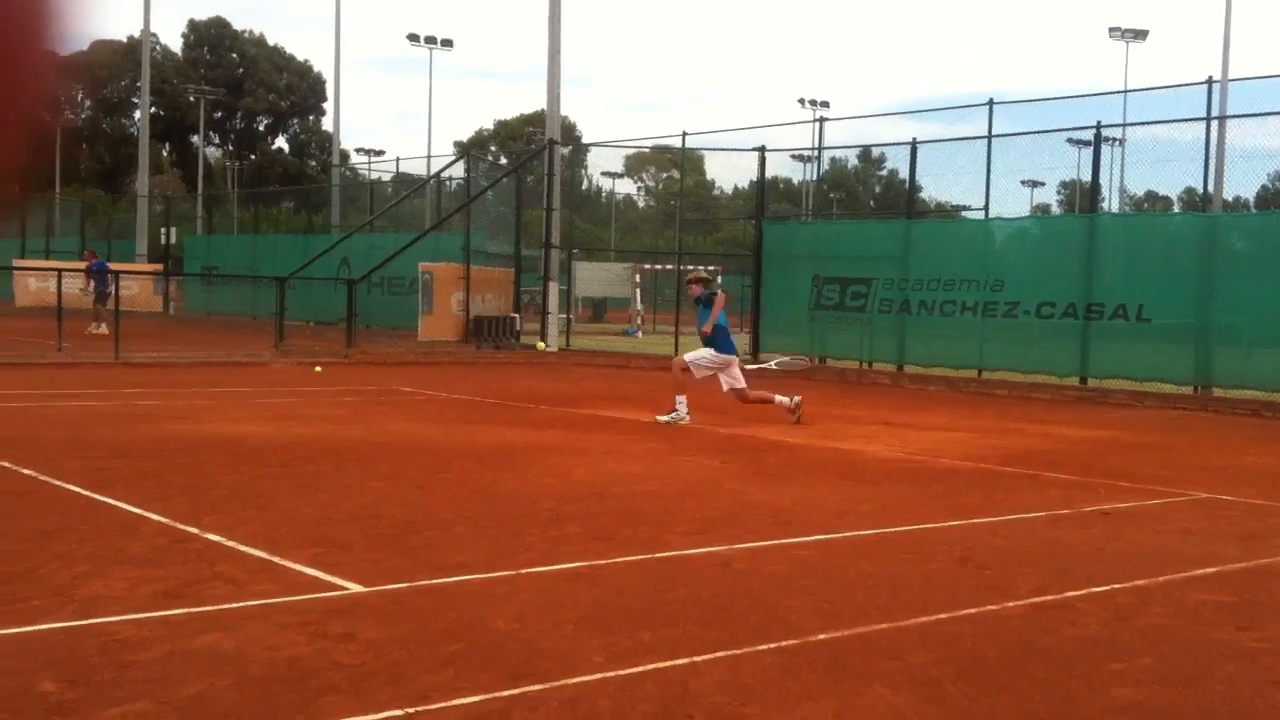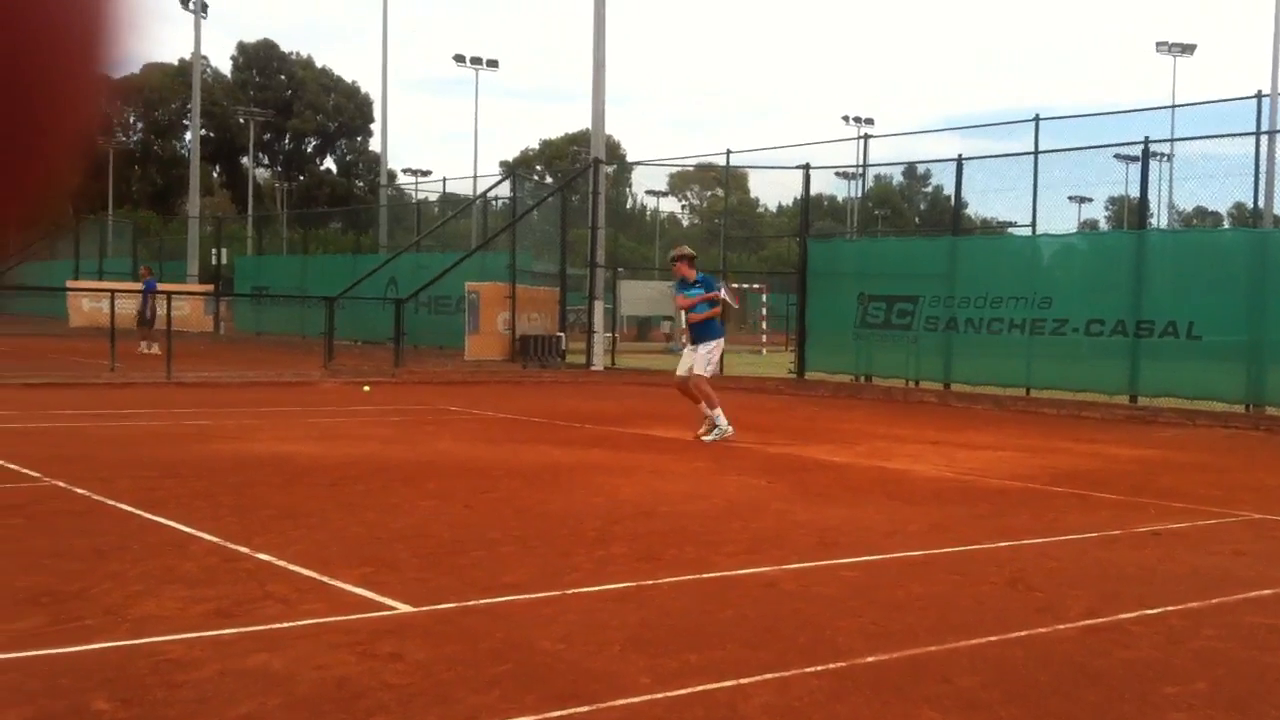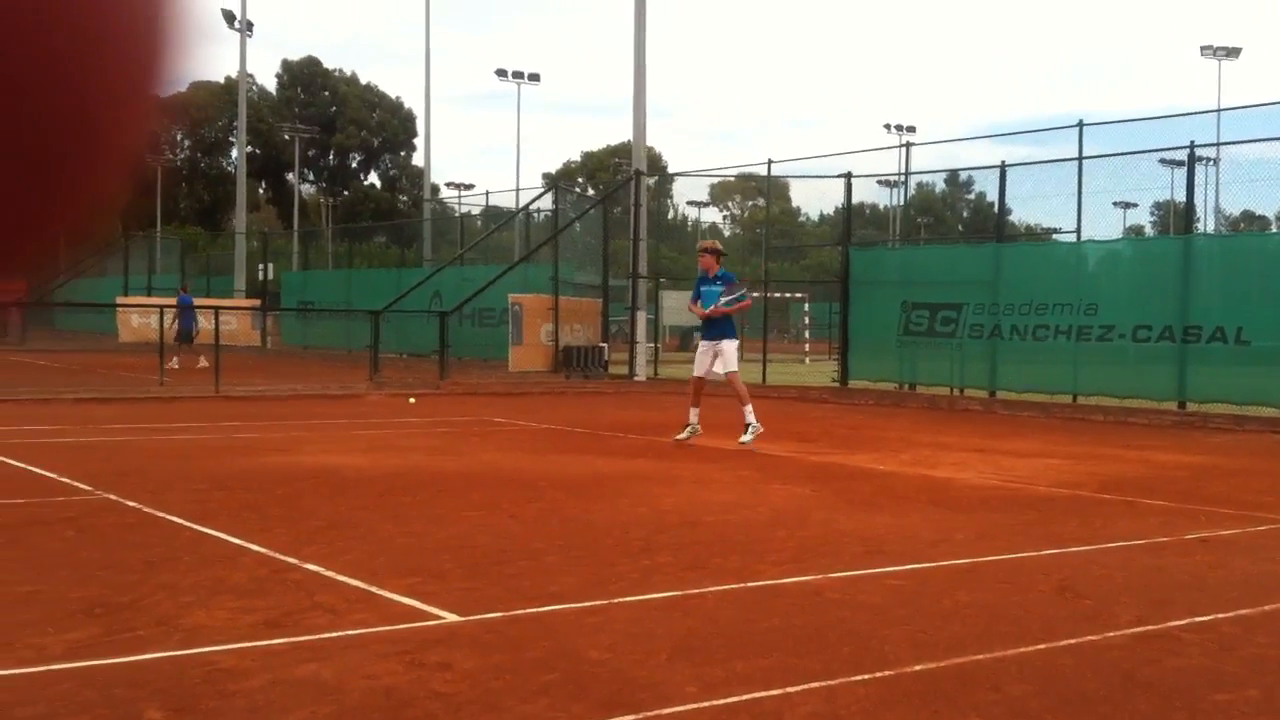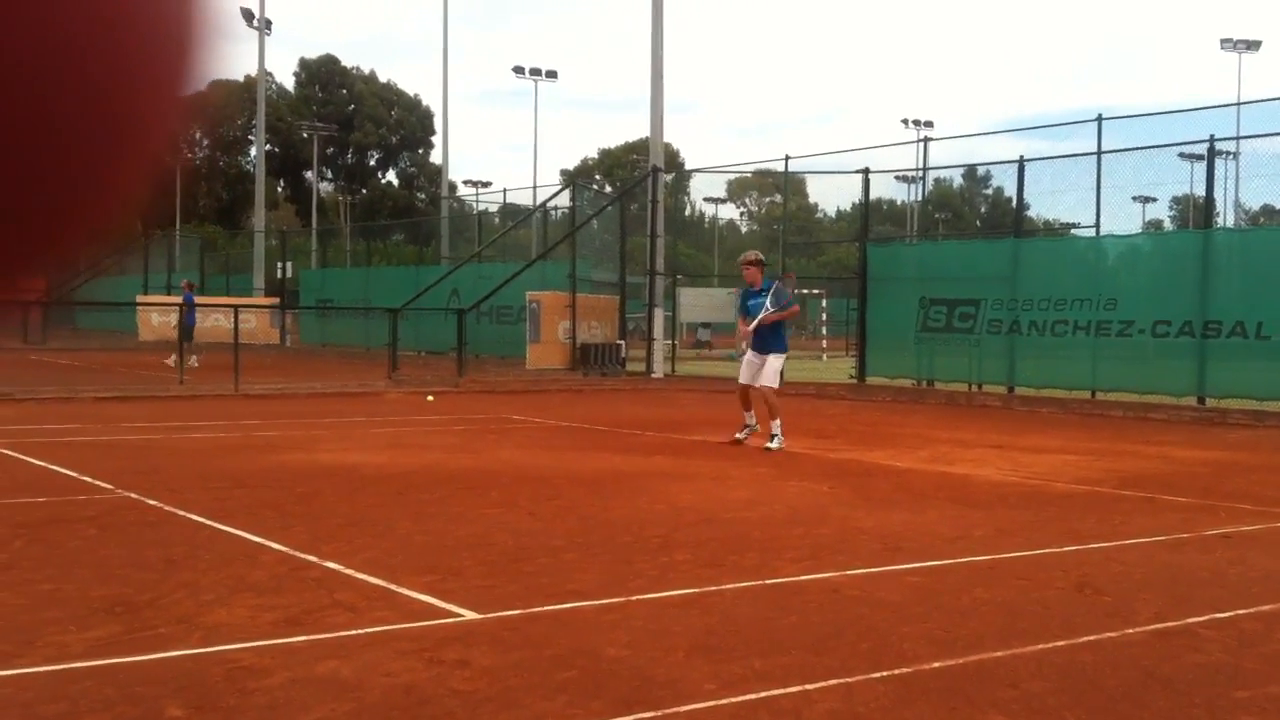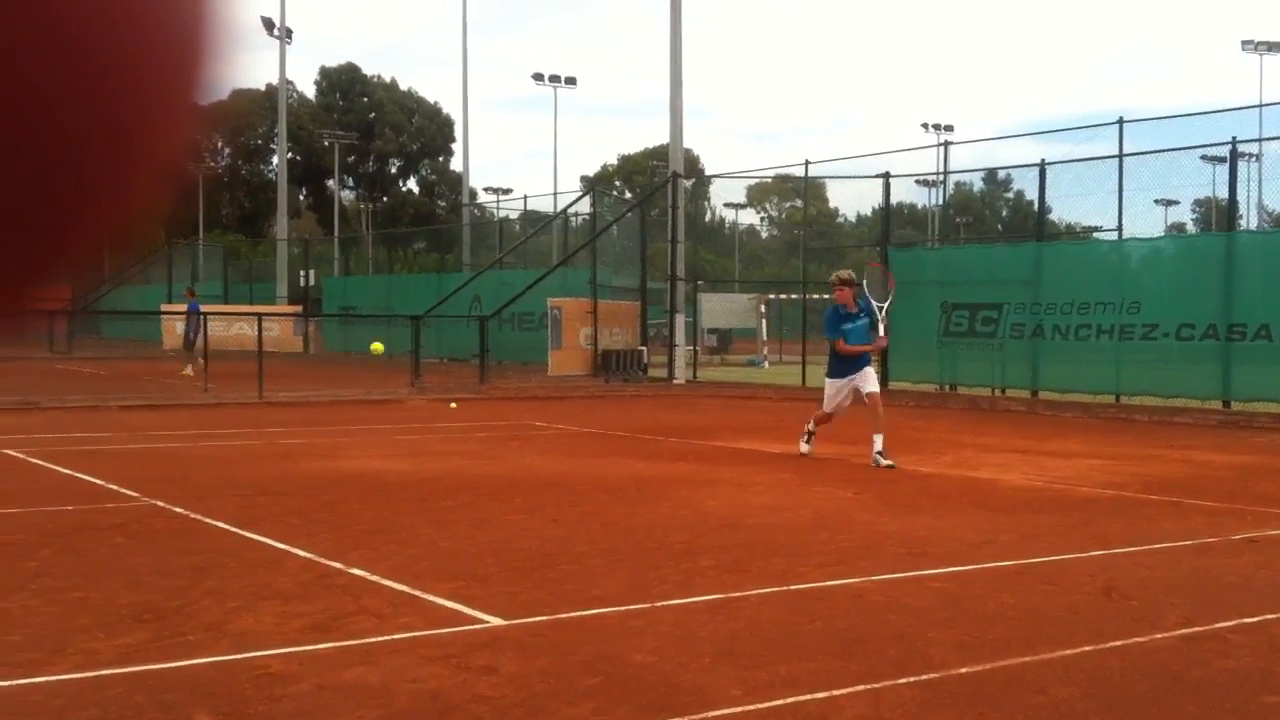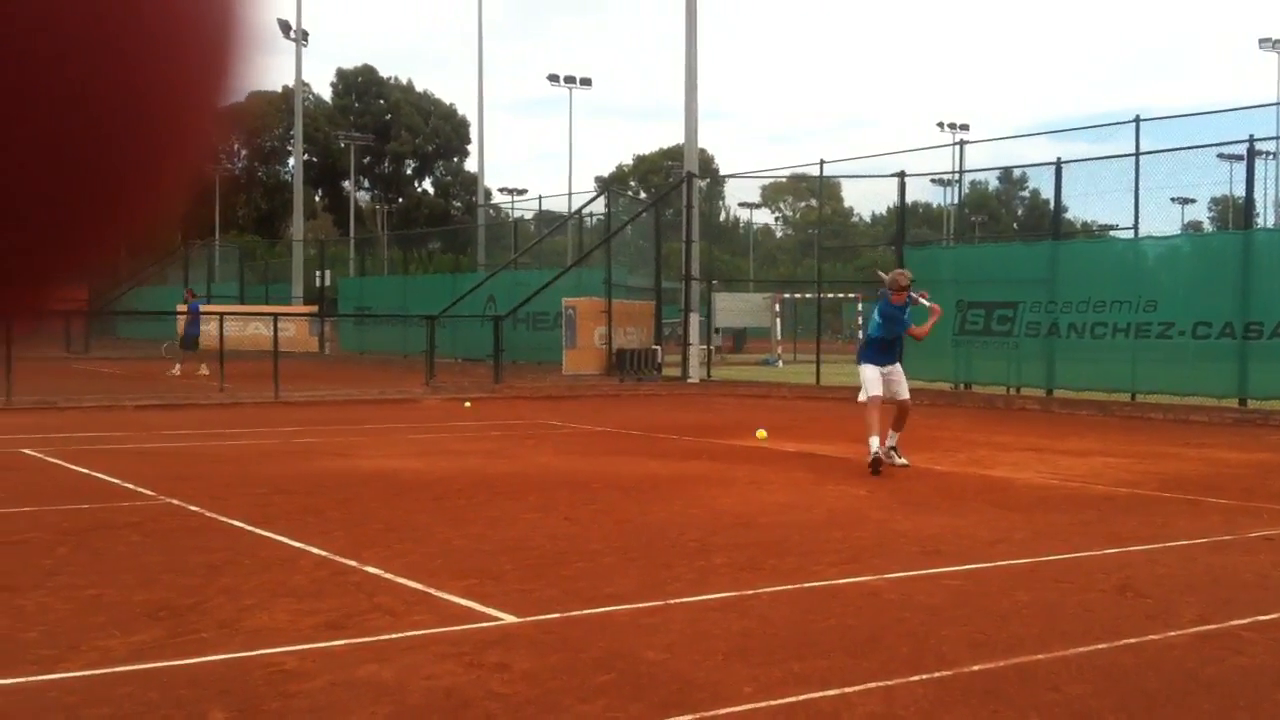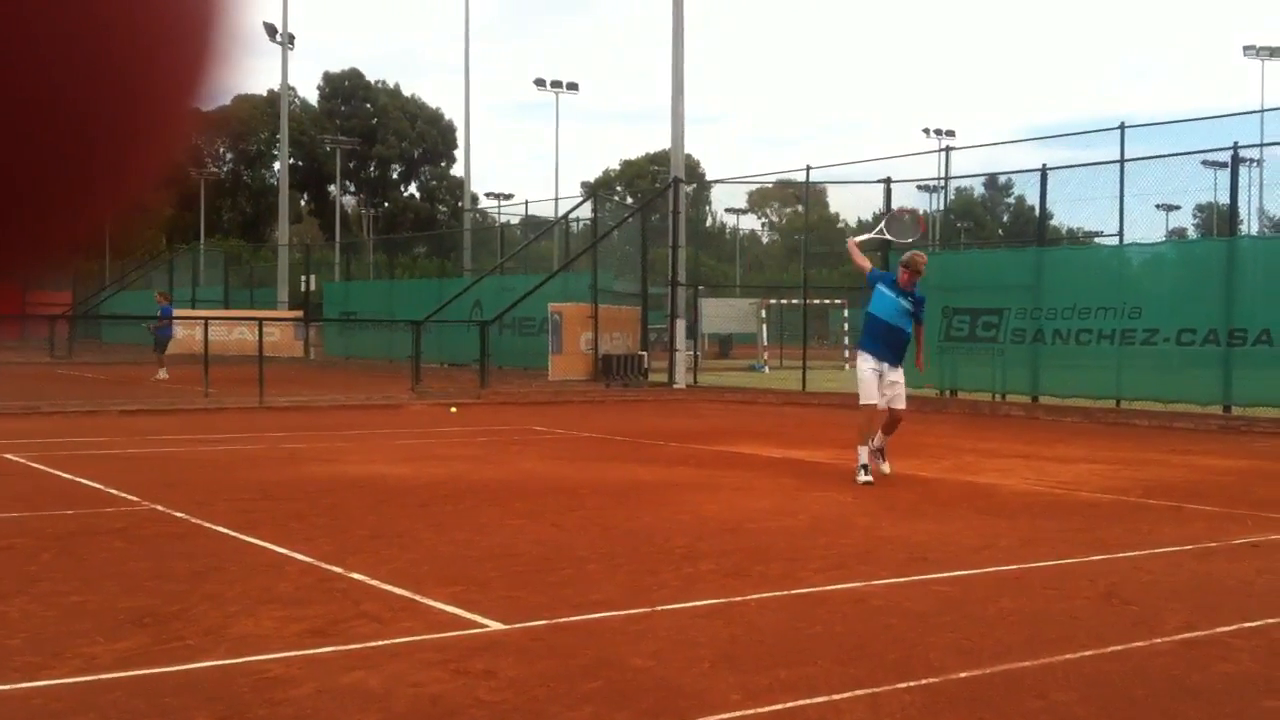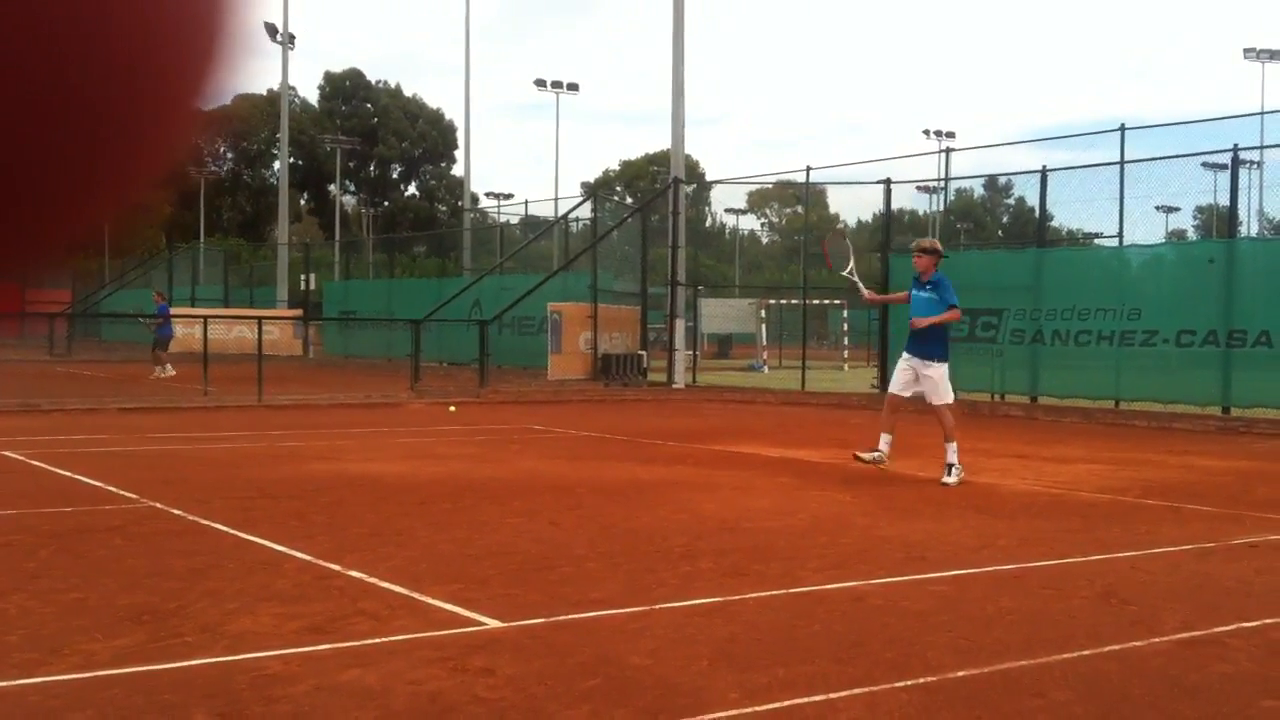
dt=0.5s
person 1, frame 1
left shoulder: (709, 297)
right shoulder: (704, 305)
left elbow: (721, 296)
left wrist: (709, 324)
left hip: (718, 351)
right hip: (727, 353)
left knee: (678, 364)
right knee: (745, 396)
left ankle: (681, 412)
right ankle: (791, 403)
person 1, frame 2
left shoulder: (707, 281)
right shoulder: (681, 284)
left elbow: (719, 309)
right elbow: (680, 304)
left wrist: (701, 316)
right wrist: (707, 296)
left hip: (711, 339)
right hip: (694, 341)
left knee: (698, 381)
right knee: (681, 382)
left ankle: (723, 425)
right ankle: (711, 416)
person 1, frame 3
left shoulder: (728, 278)
right shoulder: (701, 280)
left elbow: (747, 302)
right elbow: (692, 304)
left wrist: (726, 310)
right wrist: (699, 311)
left hip: (726, 337)
right hip: (706, 339)
left knee: (733, 377)
right knee: (696, 381)
left ankle: (752, 424)
right ankle: (693, 425)
person 1, frame 4
left shoulder: (774, 288)
right shoulder: (746, 293)
left elbow: (796, 308)
right elbow: (743, 318)
left wrist: (775, 317)
right wrist: (742, 328)
left hip: (776, 349)
right hip: (755, 349)
left knee: (766, 391)
right knee: (743, 388)
left ankle: (777, 434)
right ankle: (750, 424)
person 1, frame 5
left shoulder: (866, 306)
right shoulder: (832, 315)
left elbow: (875, 330)
right elbow: (841, 348)
left wrist: (879, 333)
right wrist: (871, 348)
left hip: (863, 367)
right hip: (838, 372)
left knee: (875, 399)
right knee: (828, 414)
left ankle: (878, 452)
right ankle: (810, 430)
person 1, frame 6
left shoulder: (903, 300)
right shoulder: (888, 310)
right elbow: (916, 333)
left wrist: (918, 297)
right wrist: (934, 317)
left hip: (891, 360)
right hip: (870, 359)
left knee: (904, 404)
right knee: (875, 400)
left ankle: (891, 446)
right ankle: (876, 452)
person 1, frame 7
left shoulder: (917, 298)
right shoulder: (883, 279)
left elbow: (918, 325)
right elbow: (864, 264)
left wrist: (919, 354)
right wrist: (852, 246)
left hip: (893, 362)
right hip: (868, 355)
left knee: (897, 414)
right knee: (868, 408)
left ankle: (879, 446)
right ankle: (863, 463)
person 1, frame 8
left shoulder: (942, 284)
right shoulder: (917, 282)
left elbow: (955, 313)
left wrist: (928, 320)
right wrist: (878, 298)
left hip: (934, 358)
right hip: (910, 355)
left knee: (941, 407)
right knee: (892, 400)
left ankle: (954, 465)
right ankle: (881, 452)
